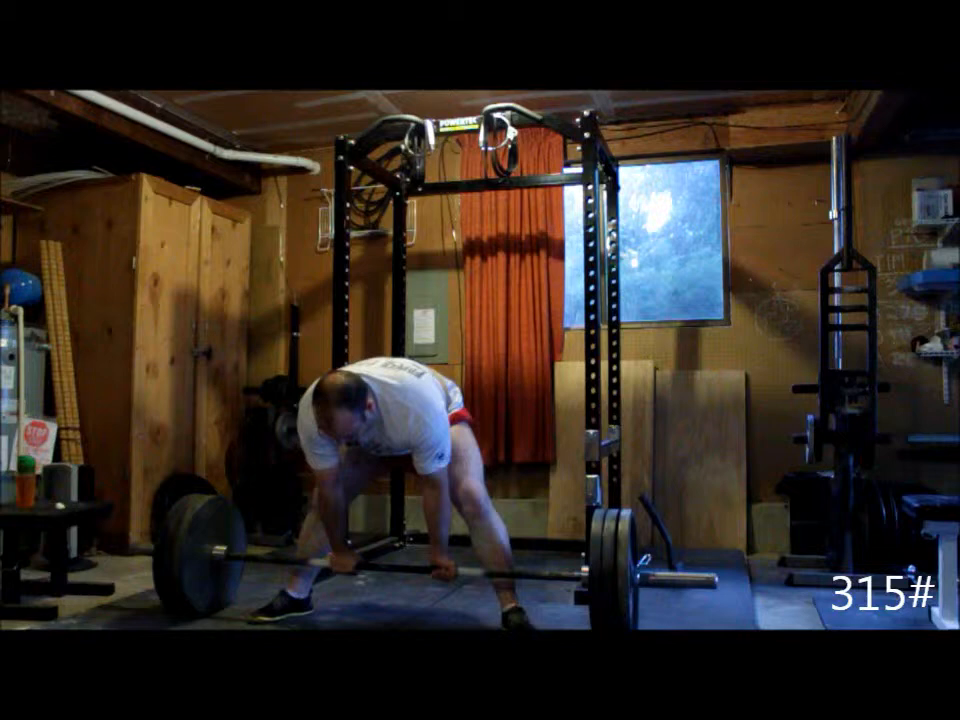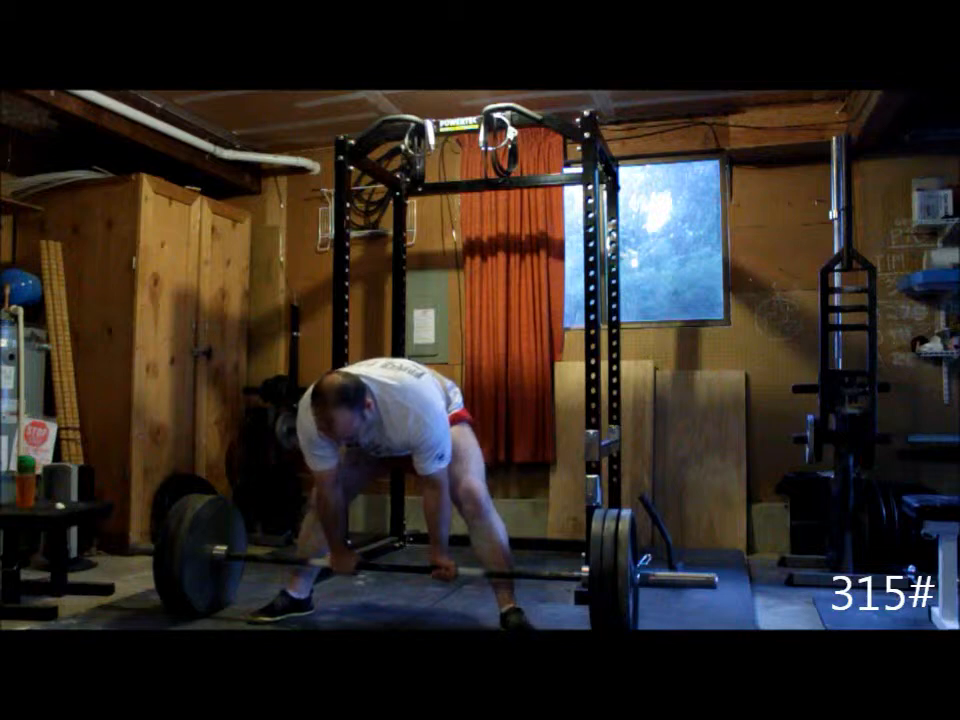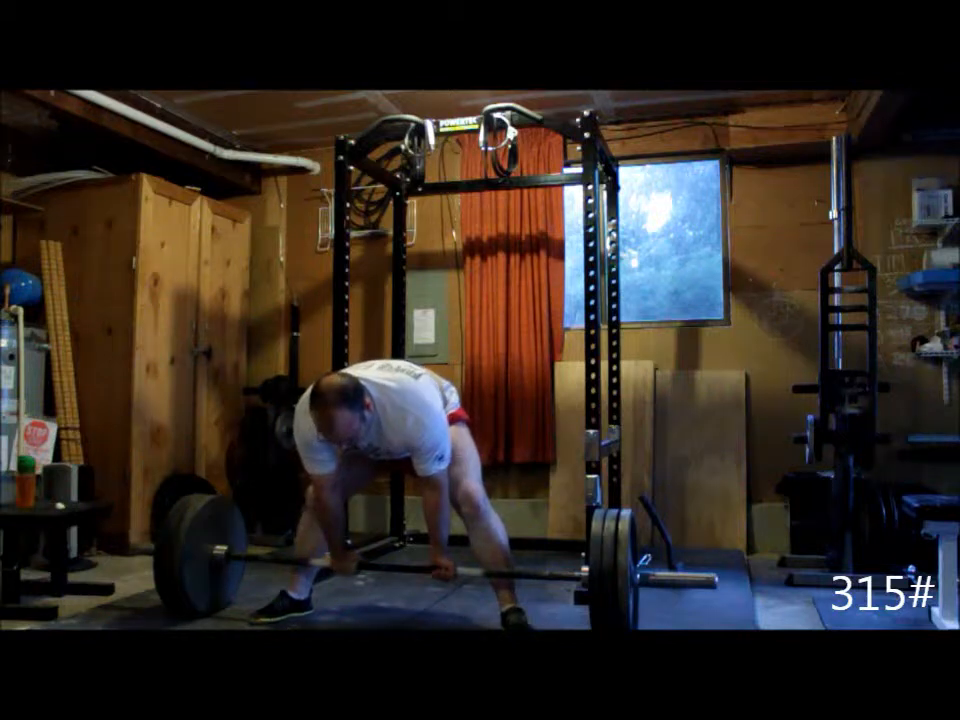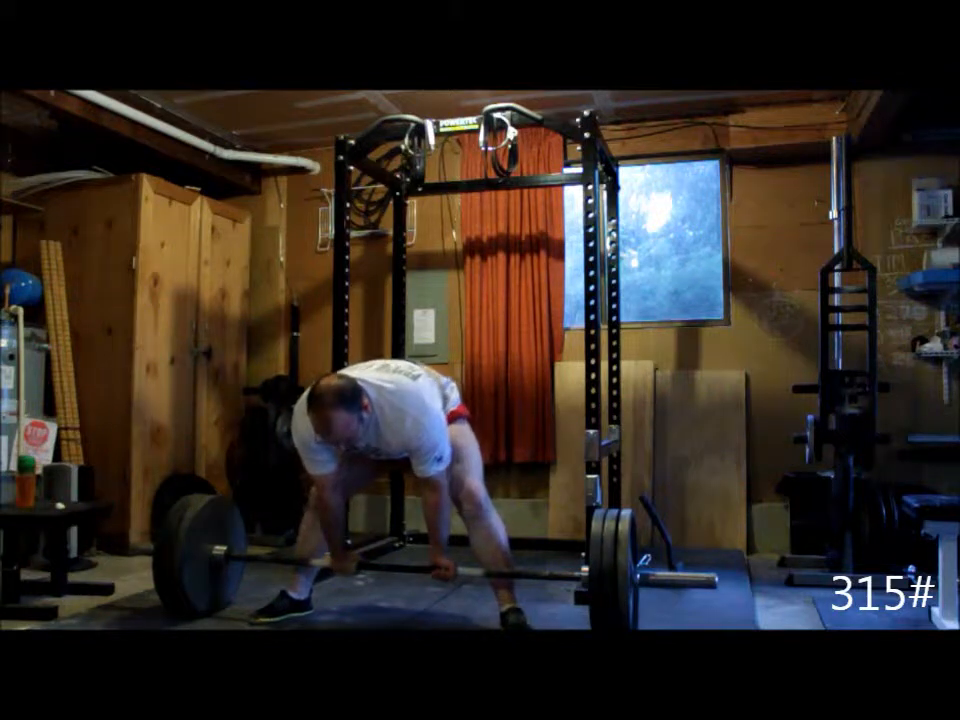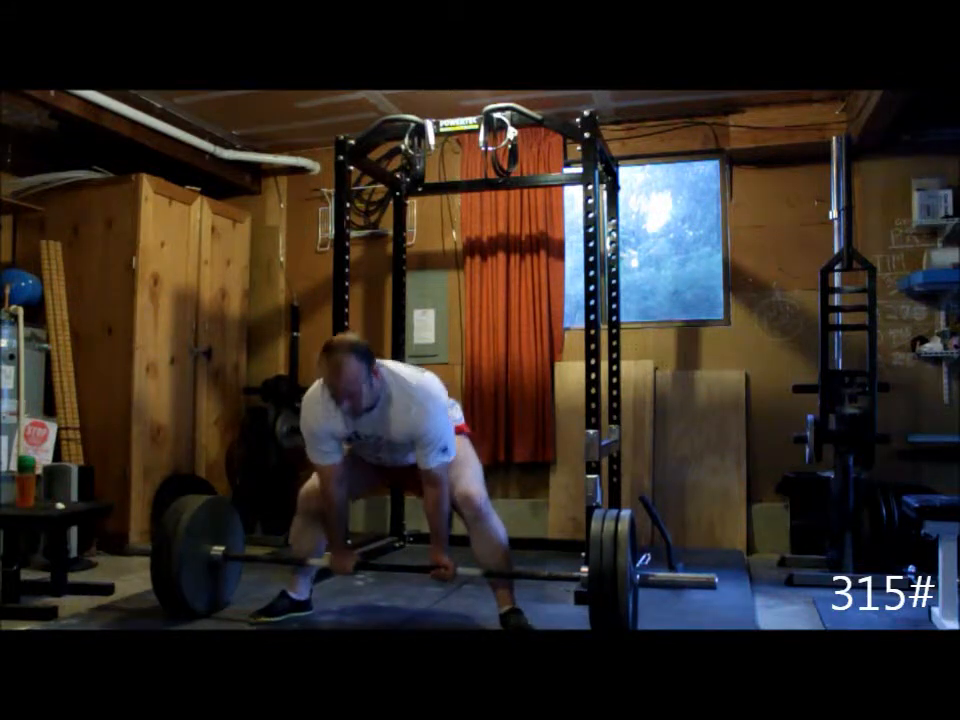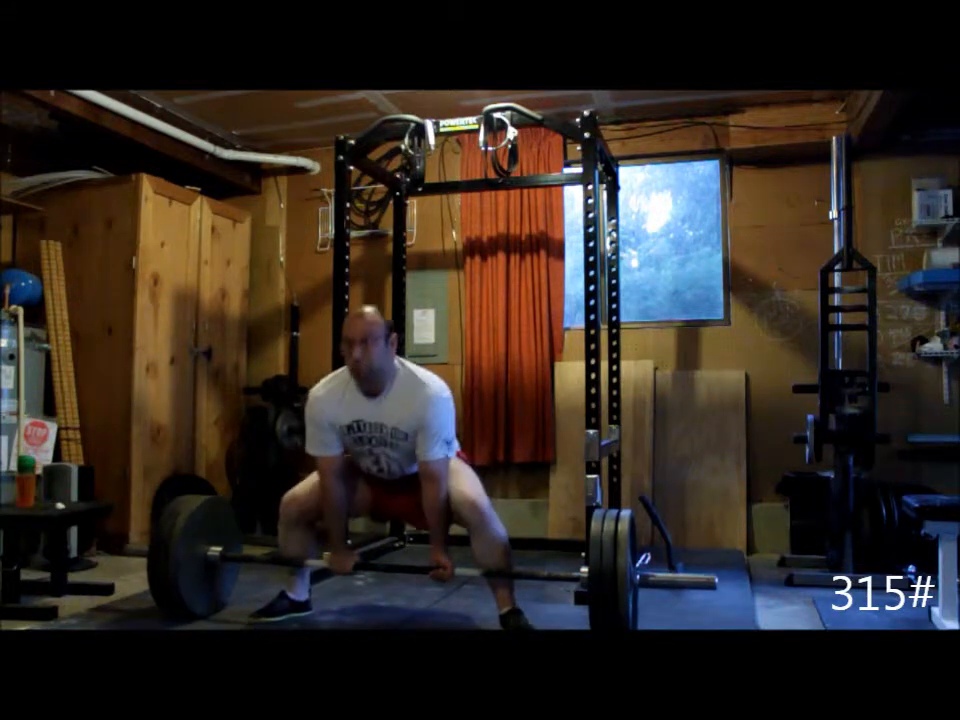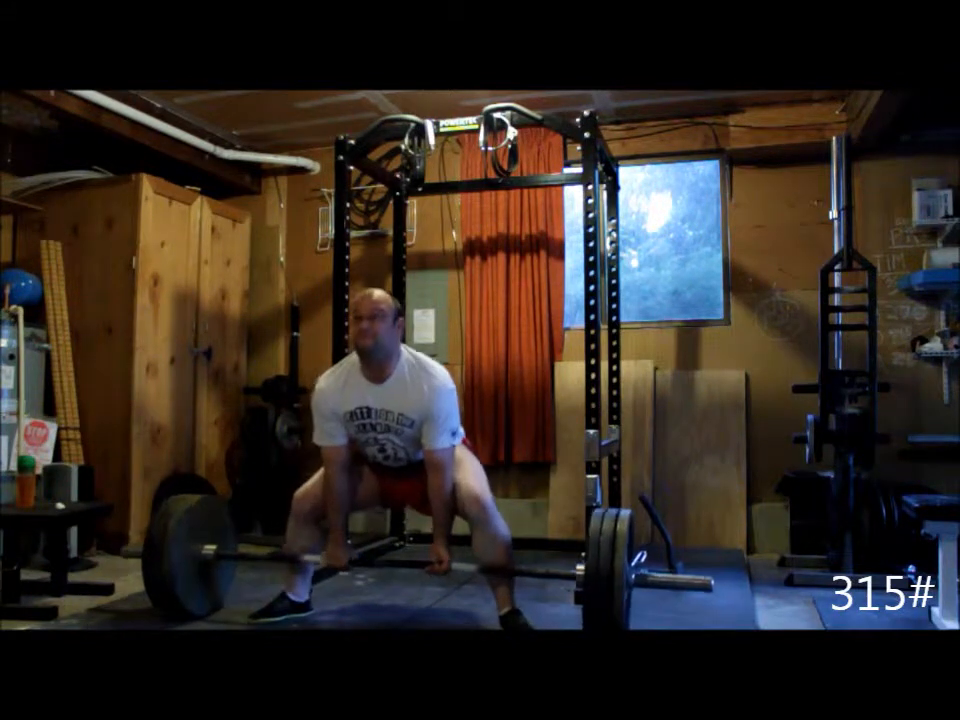
dt=0.3s
person 1, frame 1
left shoulder: (422, 410)
right shoulder: (312, 411)
left elbow: (434, 486)
right elbow: (330, 487)
left wrist: (439, 552)
right wrist: (339, 549)
left hip: (443, 412)
left knee: (473, 498)
right knee: (321, 497)
left ankle: (510, 607)
right ankle: (296, 594)
person 1, frame 2
left shoulder: (422, 411)
right shoulder: (311, 414)
left elbow: (435, 486)
right elbow: (329, 488)
left wrist: (439, 551)
right wrist: (338, 550)
left hip: (444, 414)
left knee: (474, 498)
right knee: (319, 498)
left ankle: (509, 608)
right ankle: (297, 594)
person 1, frame 3
left shoulder: (421, 413)
right shoulder: (307, 418)
left elbow: (435, 487)
right elbow: (327, 491)
left wrist: (439, 552)
right wrist: (338, 552)
left hip: (440, 411)
left knee: (471, 499)
right knee: (316, 498)
left ankle: (510, 607)
right ankle: (297, 594)
person 1, frame 4
left shoulder: (419, 415)
right shoulder: (306, 420)
left elbow: (434, 488)
right elbow: (328, 492)
left wrist: (438, 551)
right wrist: (338, 552)
left hip: (441, 409)
left knee: (473, 498)
right knee: (317, 498)
left ankle: (510, 608)
right ankle: (297, 594)
person 1, frame 5
left shoulder: (424, 397)
right shoulder: (314, 404)
left elbow: (434, 483)
right elbow: (333, 484)
left wrist: (439, 550)
right wrist: (338, 548)
left hip: (437, 455)
left knee: (473, 502)
right knee: (310, 500)
left ankle: (508, 609)
right ankle: (297, 595)
person 1, frame 6
left shoulder: (429, 393)
right shoulder: (323, 398)
left elbow: (432, 480)
right elbow: (333, 479)
left wrist: (438, 548)
right wrist: (338, 547)
left hip: (434, 465)
right hip: (368, 475)
left knee: (475, 506)
right knee: (292, 506)
left ankle: (509, 611)
right ankle: (296, 596)
person 1, frame 7
left shoulder: (433, 383)
right shoulder: (330, 387)
left elbow: (438, 468)
right elbow: (337, 467)
left wrist: (440, 540)
right wrist: (336, 538)
left hip: (438, 456)
right hip: (374, 463)
left knee: (479, 505)
right knee: (304, 504)
left ankle: (508, 611)
right ankle: (296, 597)
